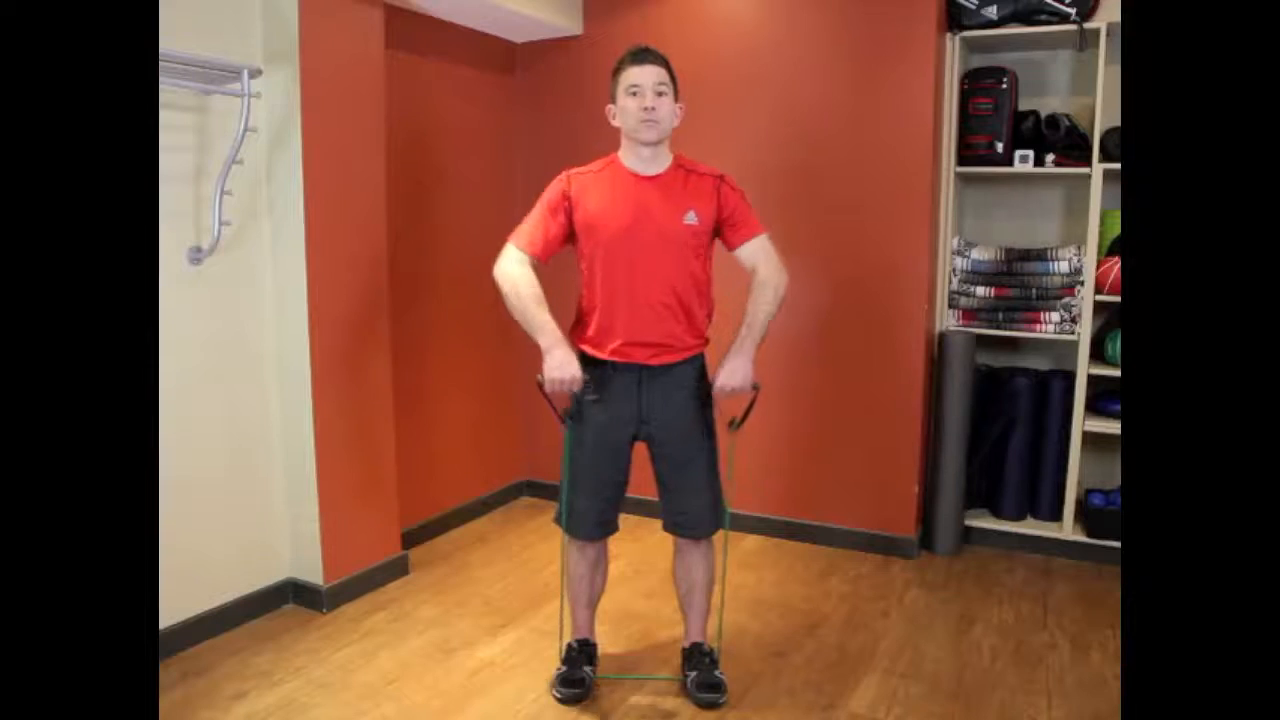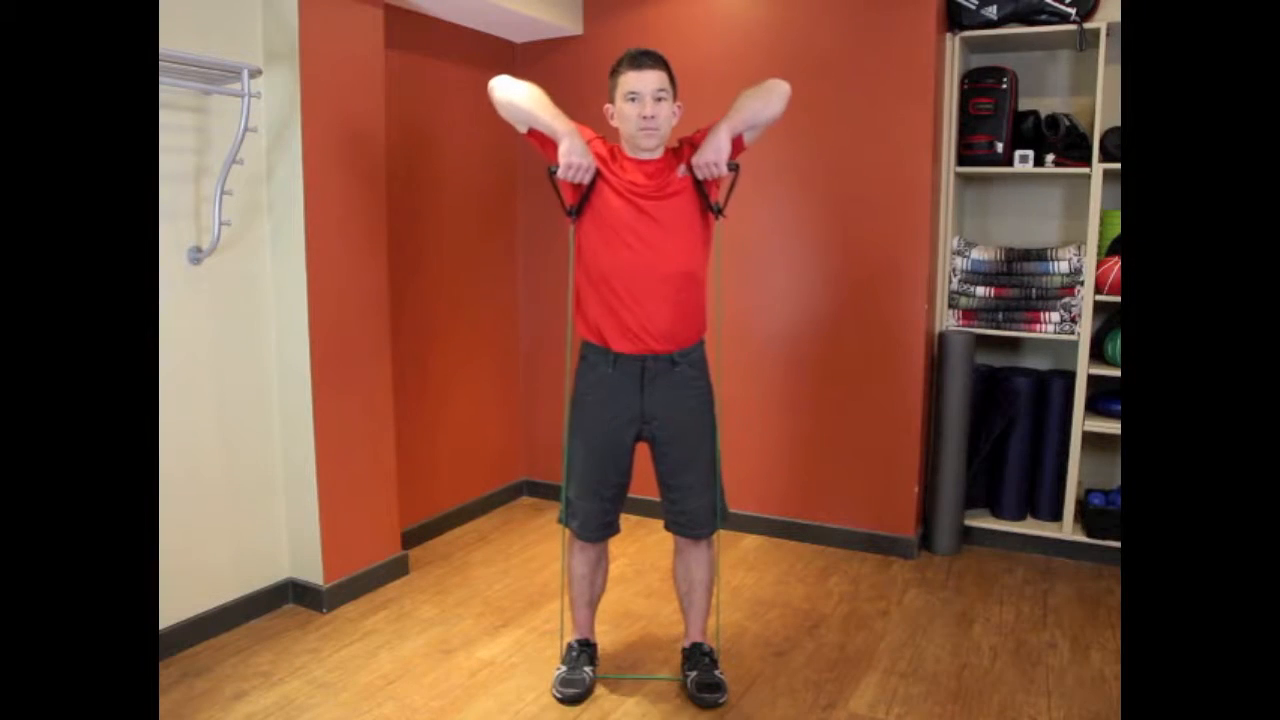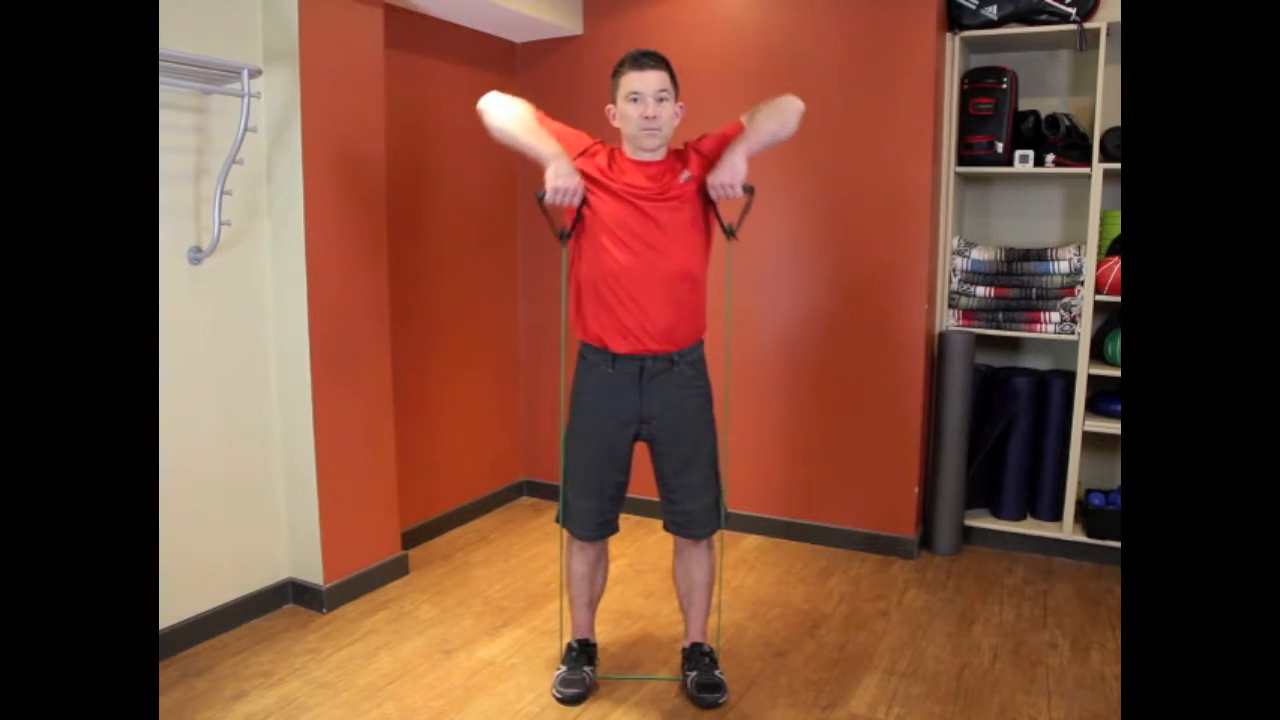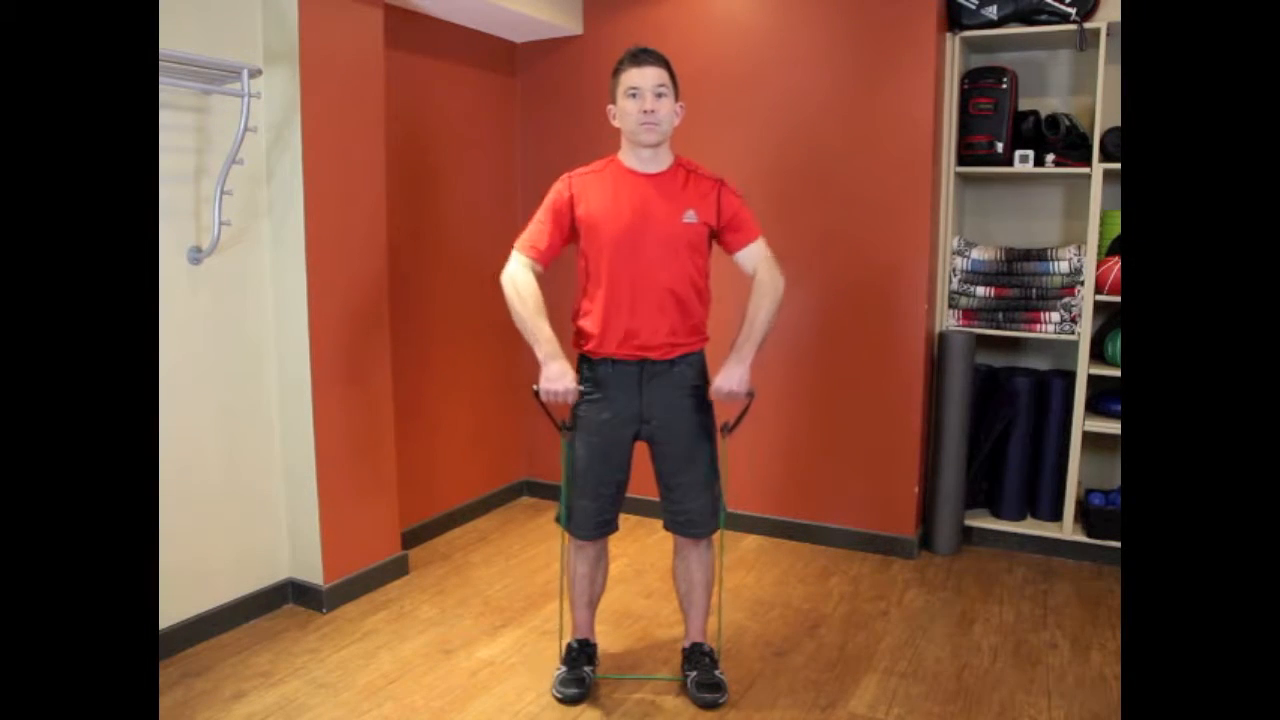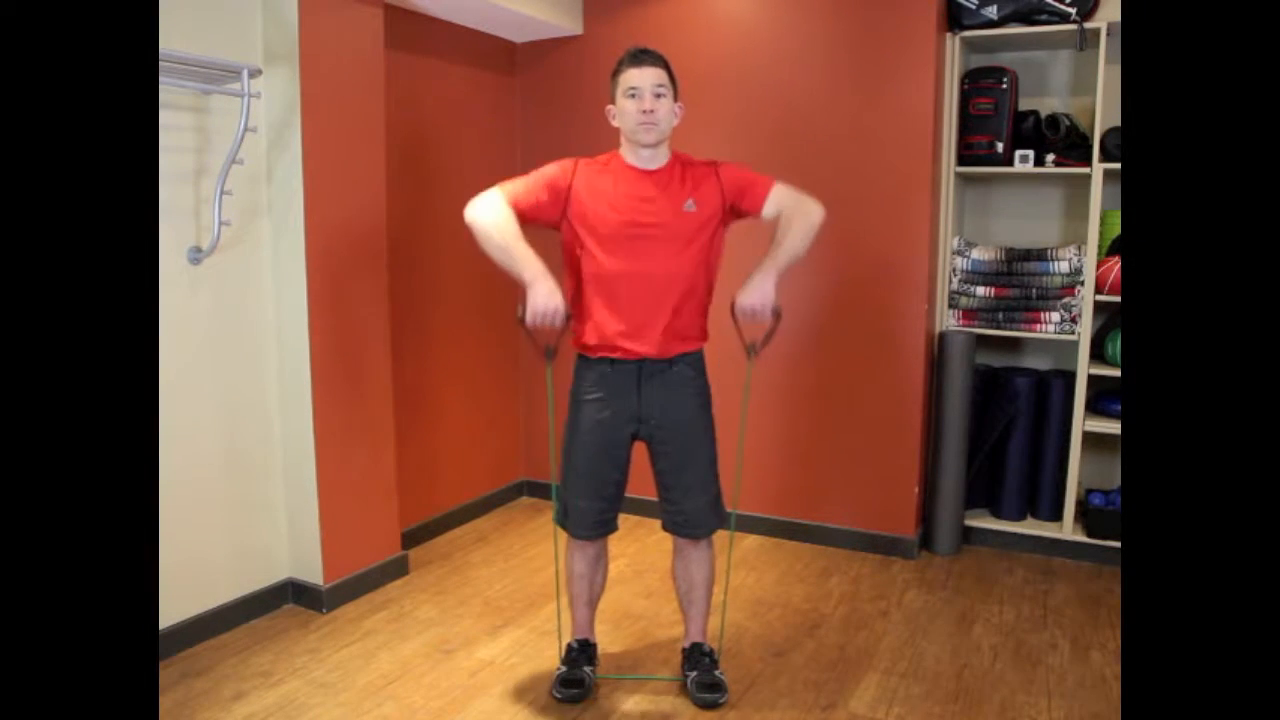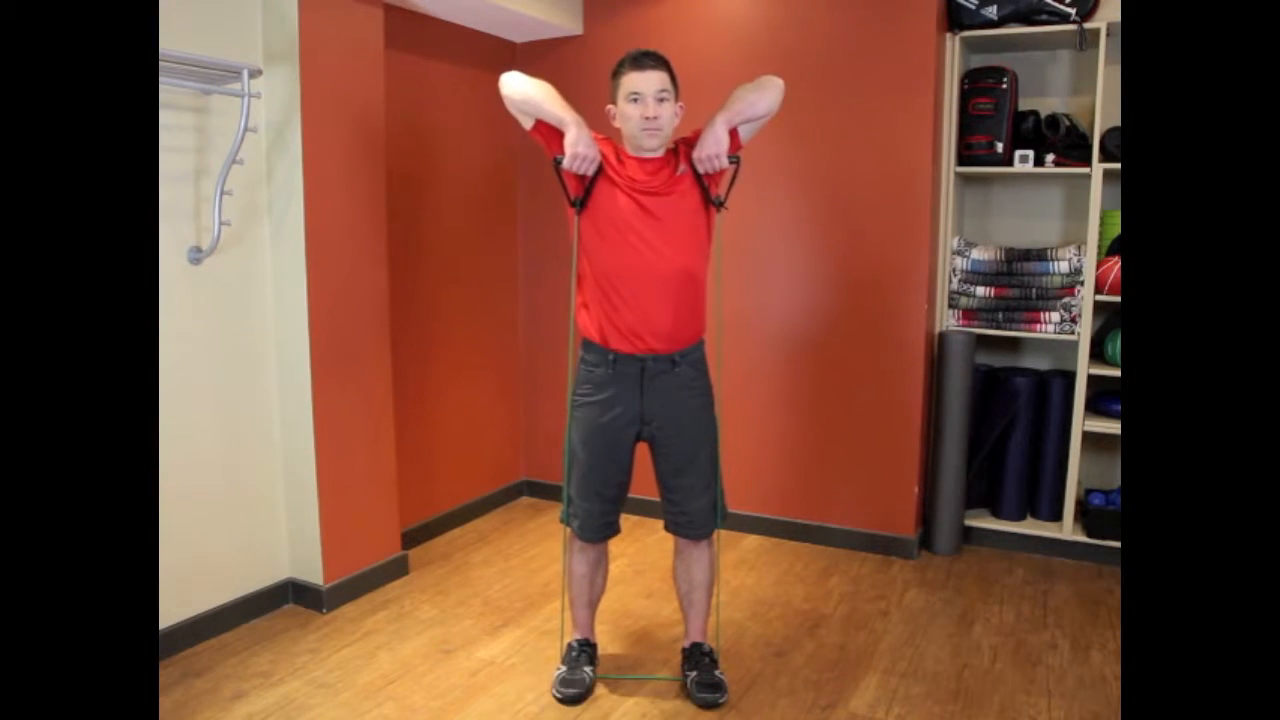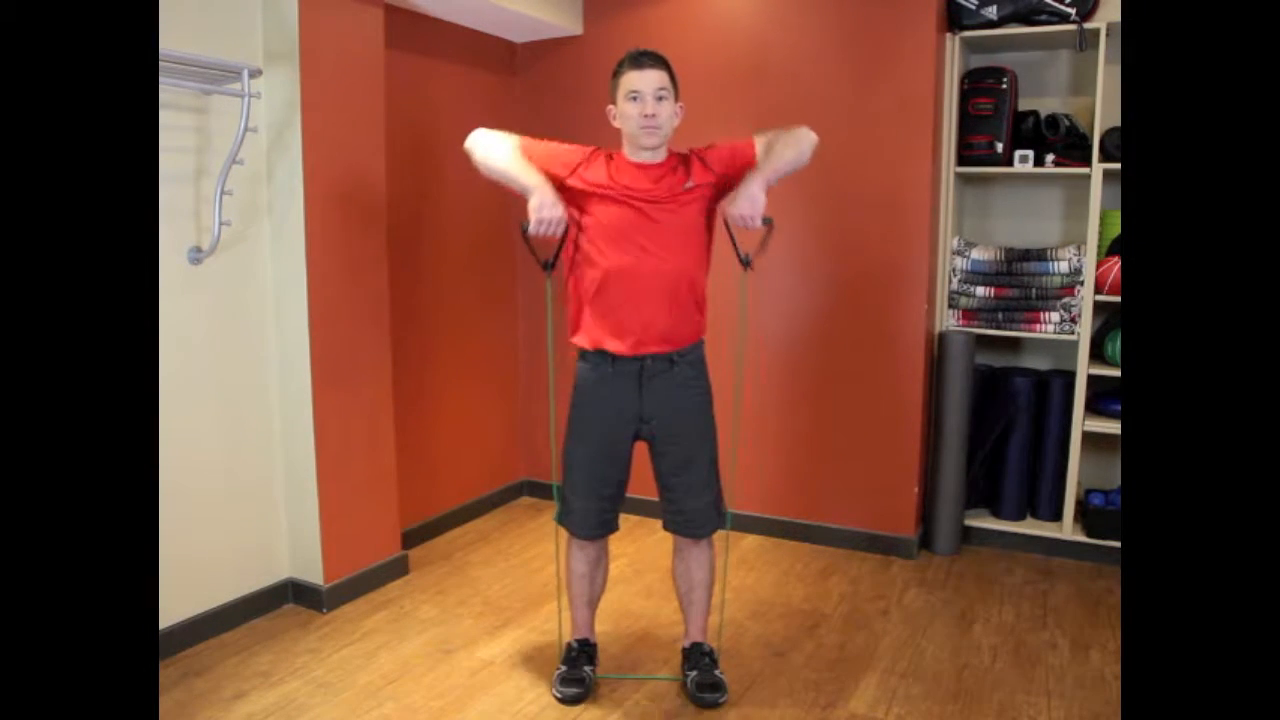
dt=0.7s
person 1, frame 1
left shoulder: (713, 191)
right shoulder: (575, 188)
left elbow: (770, 270)
right elbow: (510, 265)
left wrist: (743, 350)
right wrist: (553, 343)
left hip: (683, 380)
right hip: (599, 379)
left knee: (694, 524)
right knee: (586, 525)
left ankle: (697, 650)
right ankle: (581, 646)
person 1, frame 2
left shoulder: (696, 160)
right shoulder: (588, 160)
left elbow: (777, 93)
right elbow: (503, 89)
left wrist: (722, 134)
right wrist: (565, 135)
left hip: (682, 371)
right hip: (604, 371)
left knee: (695, 522)
right knee: (588, 521)
left ankle: (697, 649)
right ankle: (582, 646)
person 1, frame 3
left shoulder: (701, 164)
right shoulder: (585, 163)
left elbow: (787, 109)
right elbow: (496, 107)
left wrist: (735, 155)
right wrist: (554, 160)
left hip: (680, 372)
right hip: (601, 371)
left knee: (695, 522)
right knee: (586, 521)
left ankle: (697, 649)
right ankle: (581, 645)
person 1, frame 4
left shoulder: (710, 192)
right shoulder: (577, 189)
left elbow: (768, 275)
right elbow: (518, 271)
left wrist: (742, 358)
right wrist: (551, 358)
left hip: (682, 378)
right hip: (601, 377)
left knee: (695, 523)
right knee: (586, 524)
left ankle: (697, 650)
right ankle: (581, 646)
person 1, frame 5
left shoulder: (711, 183)
right shoulder: (574, 180)
left elbow: (806, 210)
right elbow: (483, 209)
left wrist: (768, 271)
right wrist: (534, 275)
left hip: (679, 375)
right hip: (599, 376)
left knee: (694, 523)
right knee: (585, 523)
left ankle: (696, 650)
right ankle: (580, 646)
person 1, frame 6
left shoulder: (698, 162)
right shoulder: (589, 161)
left elbow: (772, 89)
right elbow: (513, 85)
left wrist: (717, 128)
right wrist: (572, 127)
left hip: (682, 372)
right hip: (604, 371)
left knee: (695, 523)
right knee: (588, 522)
left ankle: (697, 650)
right ankle: (581, 646)
person 1, frame 7
left shoulder: (704, 169)
right shoulder: (581, 169)
left elbow: (800, 141)
right elbow: (483, 144)
left wrist: (754, 188)
right wrist: (536, 188)
left hip: (680, 372)
right hip: (601, 373)
left knee: (695, 522)
right knee: (586, 522)
left ankle: (697, 649)
right ankle: (582, 645)
